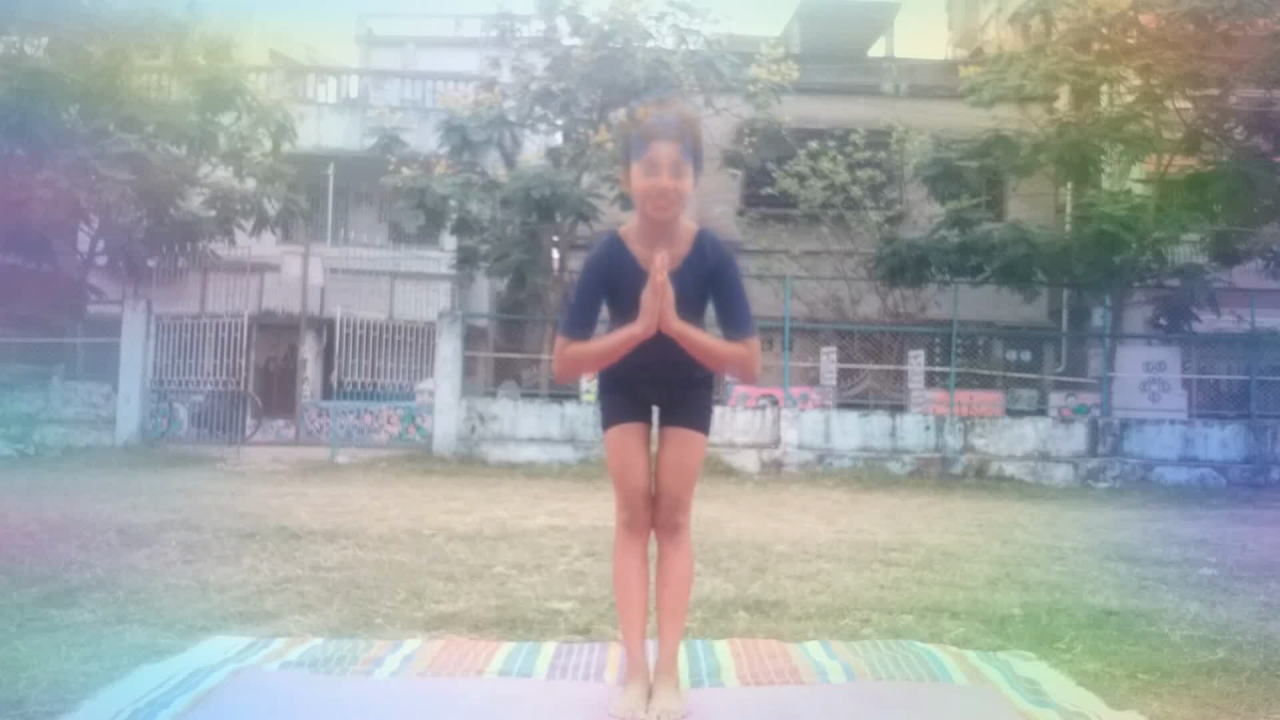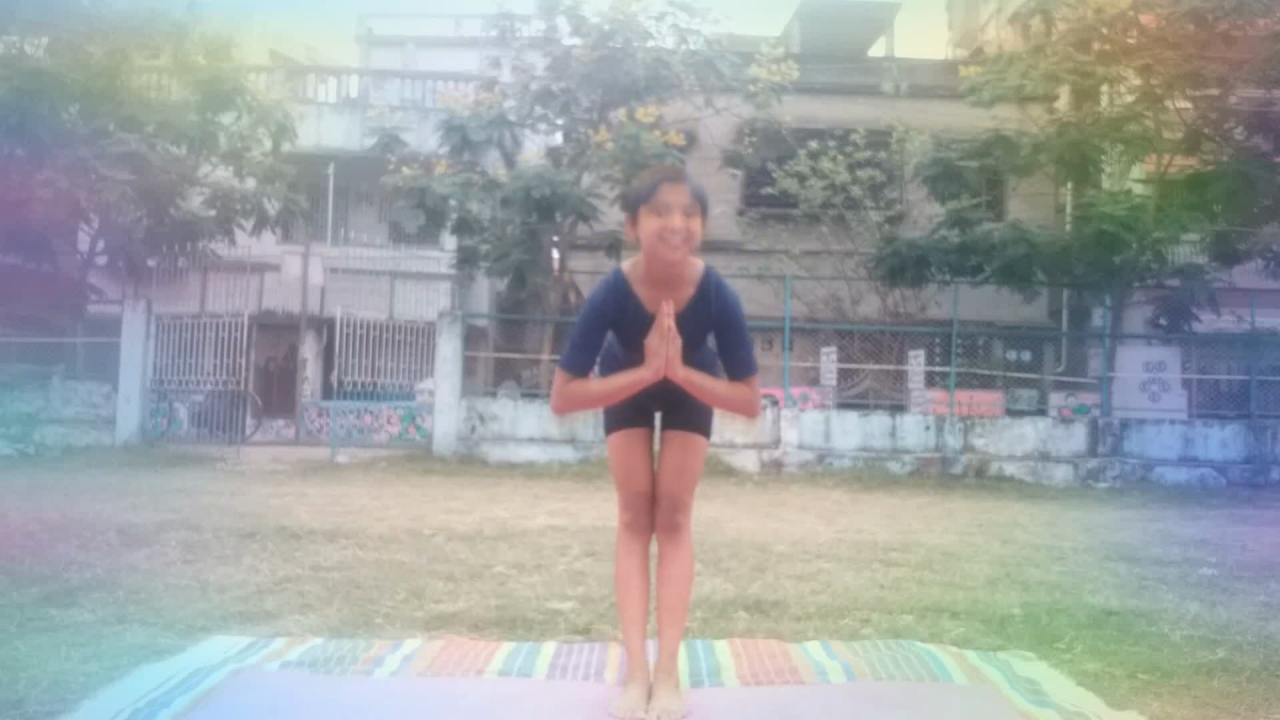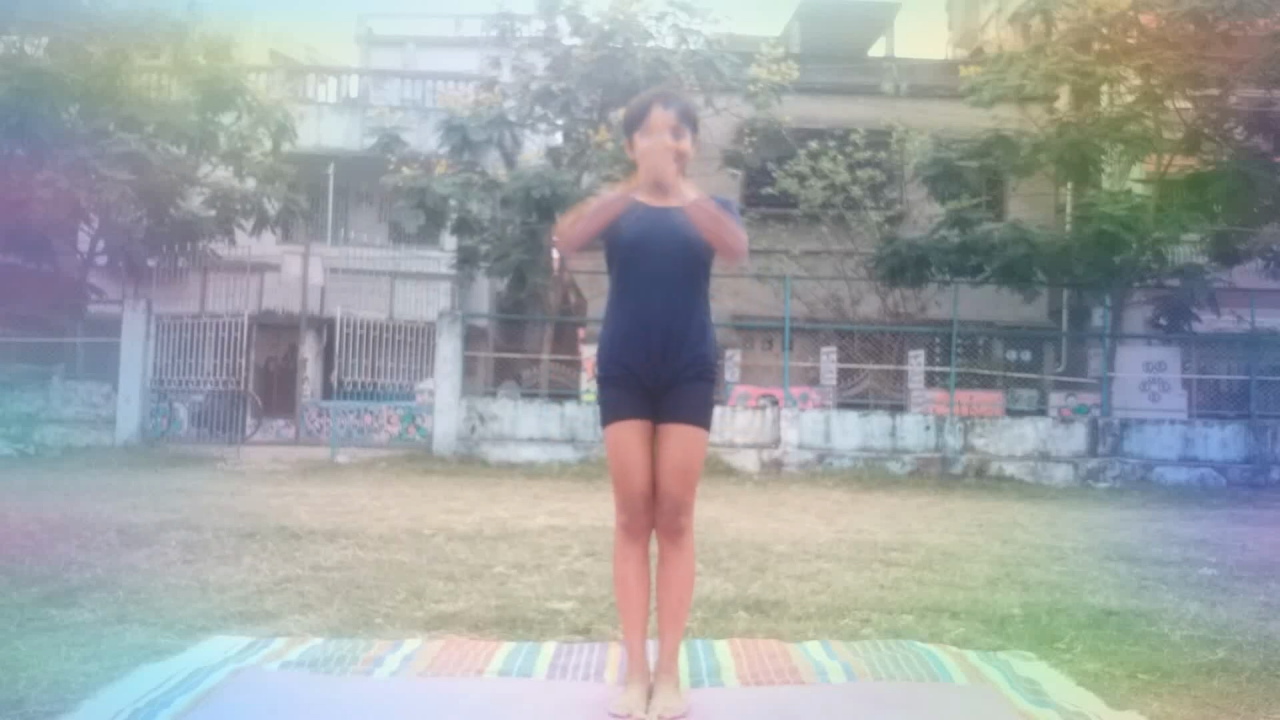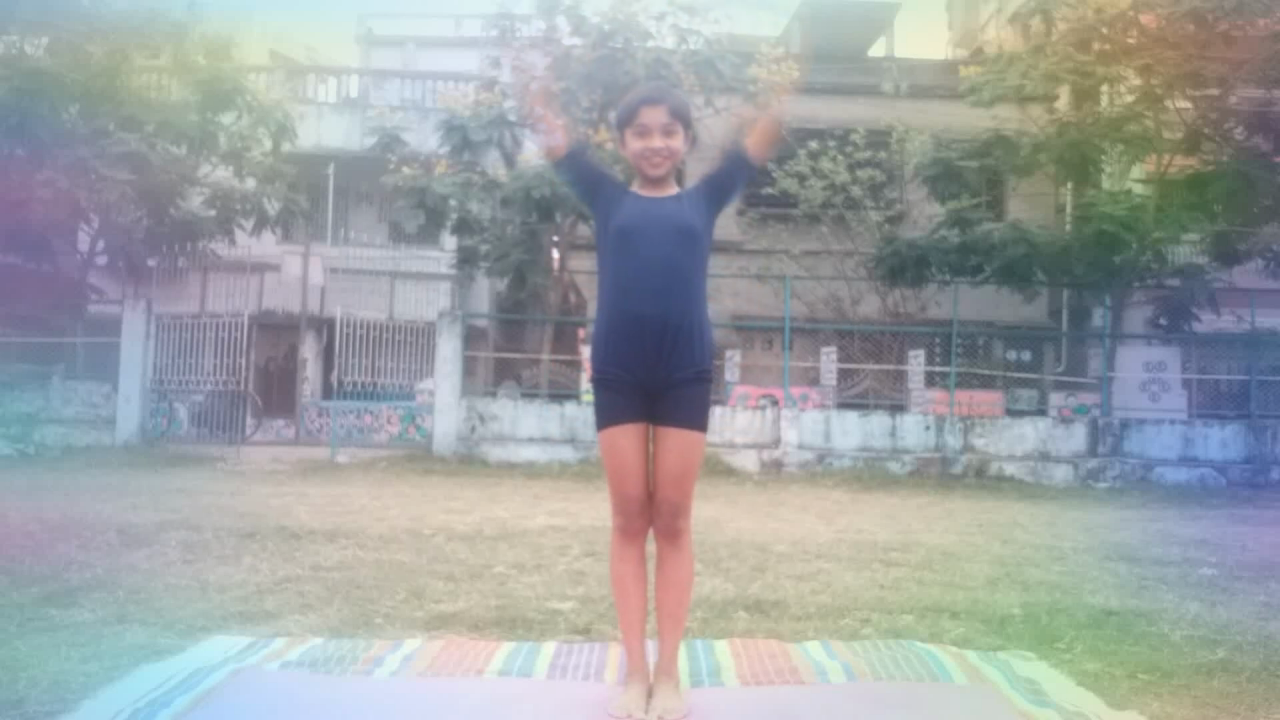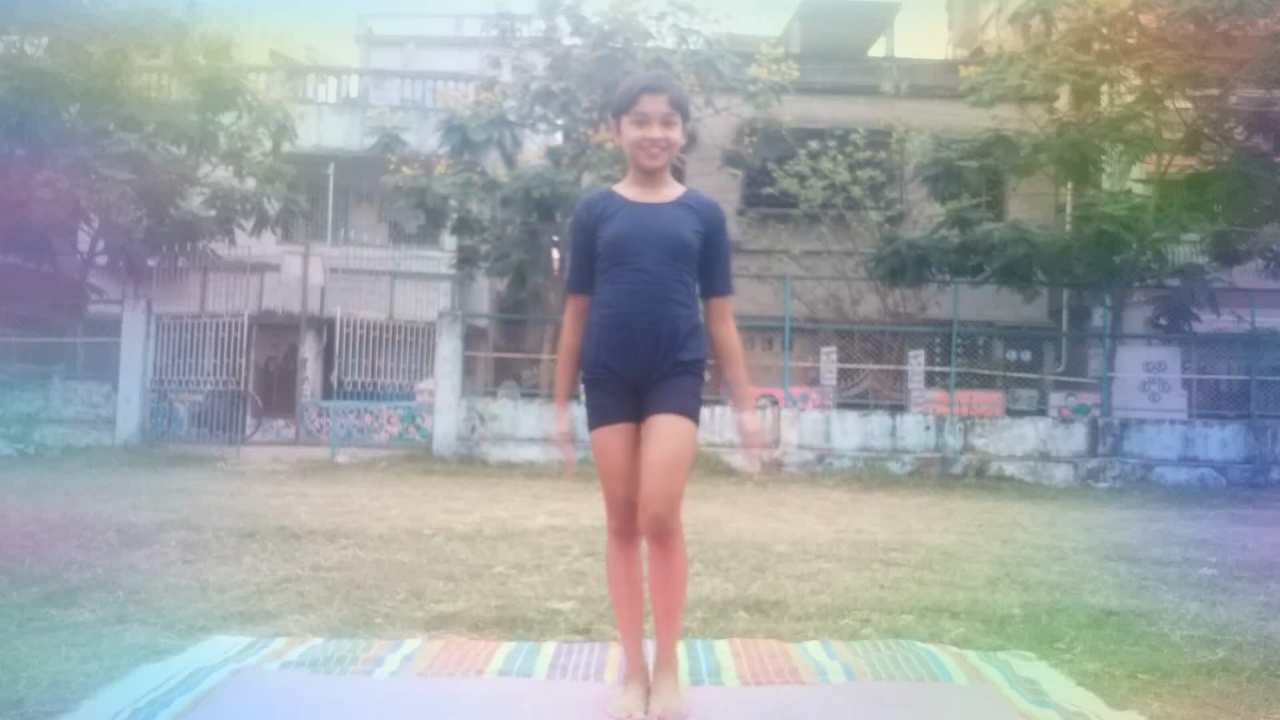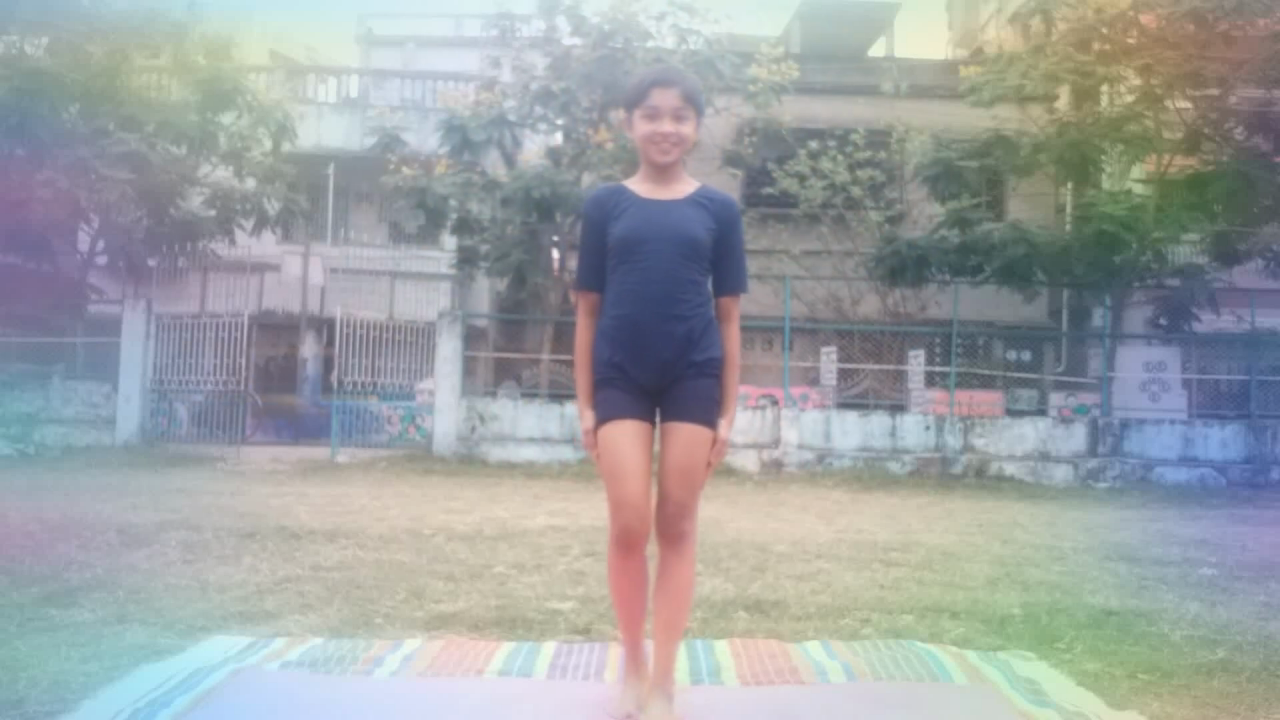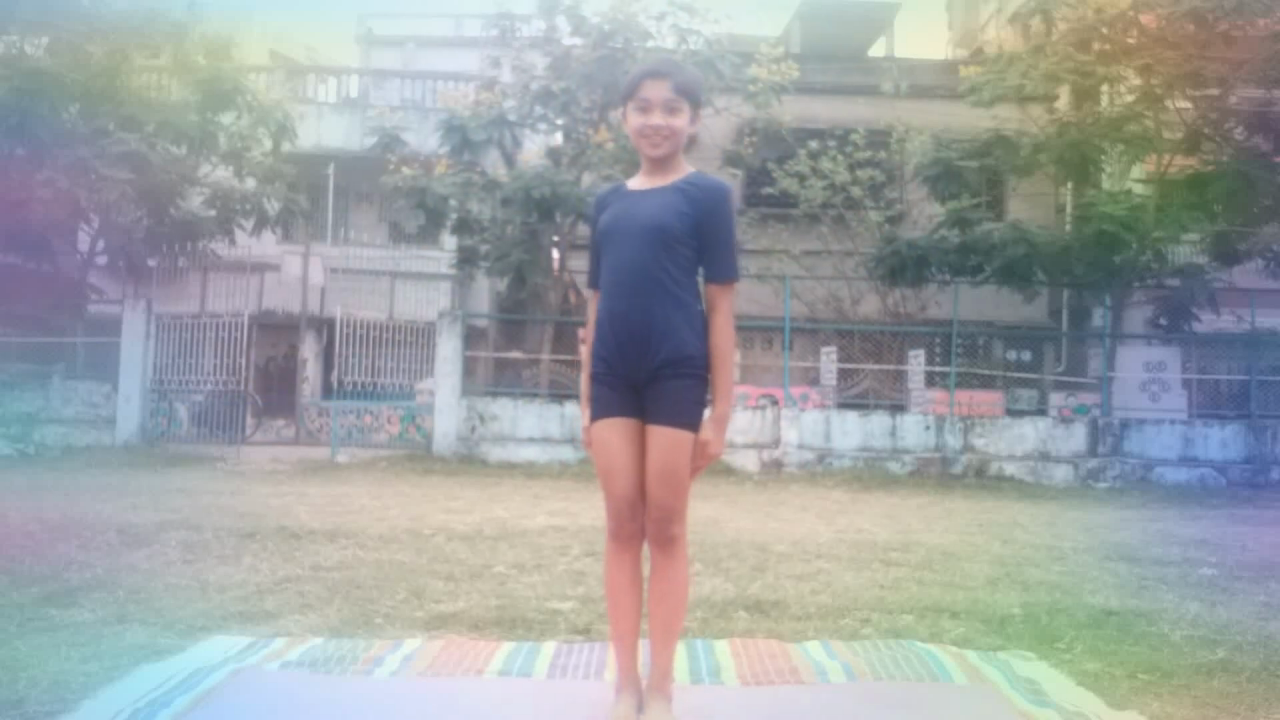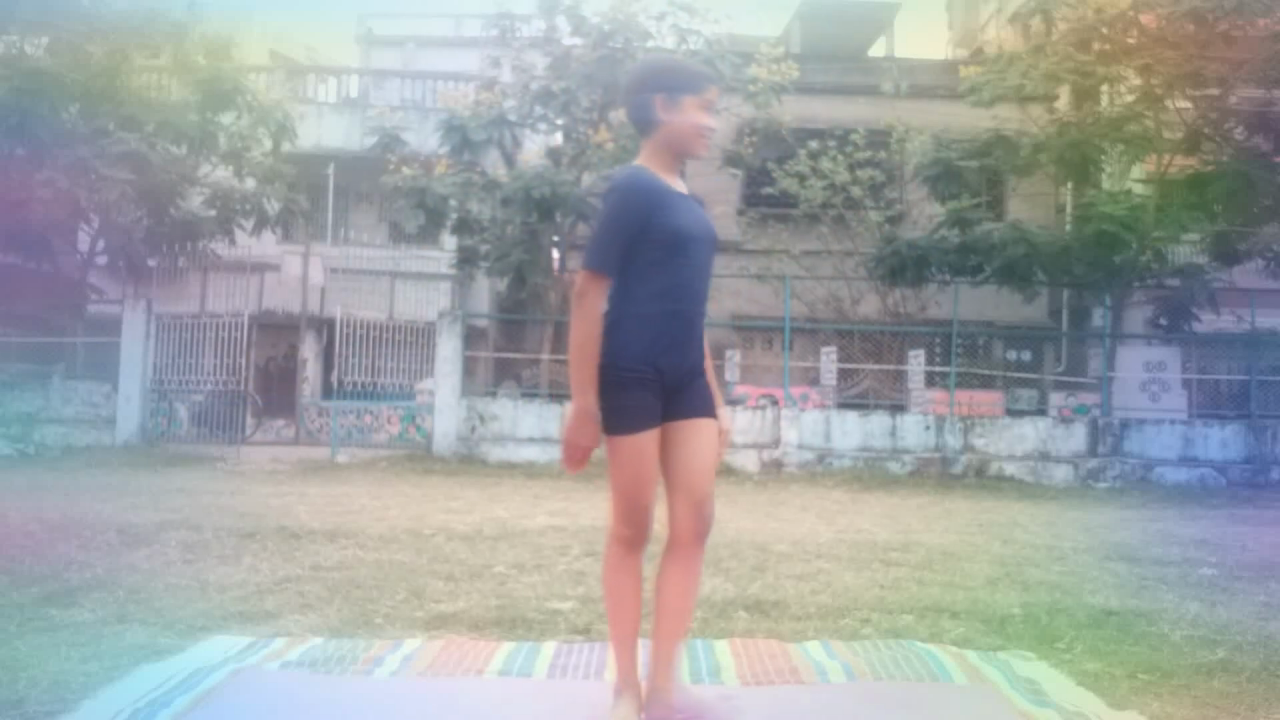
dt=0.5s
person 1, frame 1
left shoulder: (713, 253)
right shoulder: (608, 253)
left elbow: (748, 364)
right elbow: (564, 362)
left wrist: (675, 325)
right wrist: (640, 326)
left hip: (689, 386)
right hip: (623, 385)
left knee: (672, 515)
right knee: (632, 514)
right ankle: (633, 670)
person 1, frame 2
left shoulder: (716, 294)
right shoulder: (612, 292)
left elbow: (749, 401)
right elbow: (562, 398)
left wrist: (678, 370)
right wrist: (646, 371)
left hip: (690, 393)
right hip: (628, 389)
left knee: (672, 517)
right knee: (635, 517)
left ankle: (667, 672)
right ankle: (634, 671)
person 1, frame 3
left shoulder: (711, 208)
right shoulder: (617, 208)
left elbow: (736, 248)
right elbow: (565, 238)
left wrist: (682, 191)
right wrist: (634, 185)
left hip: (688, 376)
right hip: (623, 375)
left knee: (676, 518)
right knee: (633, 516)
person 1, frame 4
left shoulder: (703, 199)
right shoulder: (606, 196)
left elbow: (758, 142)
right elbow: (554, 134)
left hip: (685, 374)
right hip: (617, 373)
left knee: (672, 522)
right knee: (629, 521)
person 1, frame 5
left shoulder: (703, 213)
right shoulder: (594, 209)
left elbow: (720, 315)
right elbow: (575, 311)
left wrist: (744, 406)
right wrist: (561, 405)
left hip: (675, 373)
right hip: (609, 377)
left knee: (661, 519)
right knee: (622, 523)
person 1, frame 6
left shoulder: (719, 209)
right shoulder: (604, 205)
left elbow: (729, 316)
right elbow: (588, 311)
left wrist: (728, 410)
right wrist: (584, 403)
left hip: (693, 378)
right hip: (621, 378)
left knee: (677, 528)
right knee: (629, 526)
right ankle: (632, 665)
person 1, frame 7
left shoulder: (707, 194)
right shoulder: (608, 203)
left elbow: (720, 307)
left wrist: (720, 410)
right wrist: (585, 399)
left hip: (677, 373)
right hip: (612, 376)
left knee: (666, 528)
right knee: (622, 527)
person 1, frame 8
left shoulder: (693, 201)
right shoulder: (631, 189)
right elbow: (588, 297)
left wrist: (716, 398)
right wrist: (581, 407)
left hip: (684, 378)
right hip: (630, 377)
left knee: (695, 522)
right knee: (632, 530)
